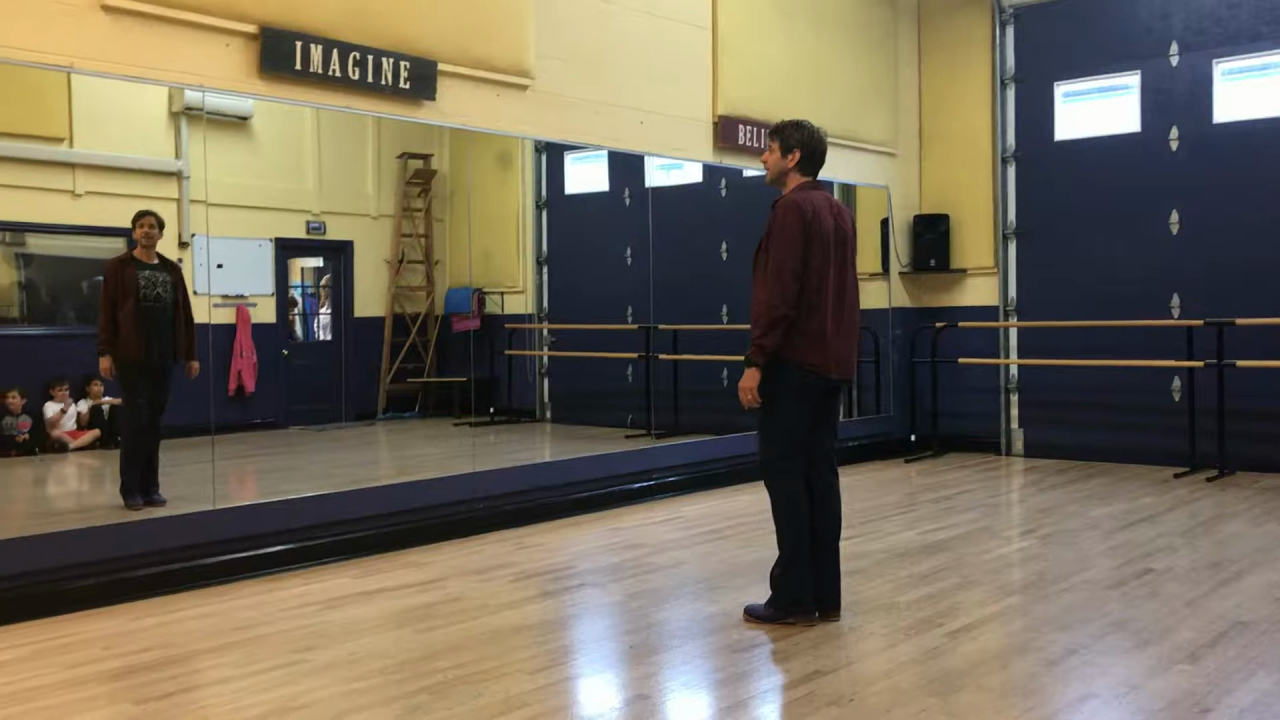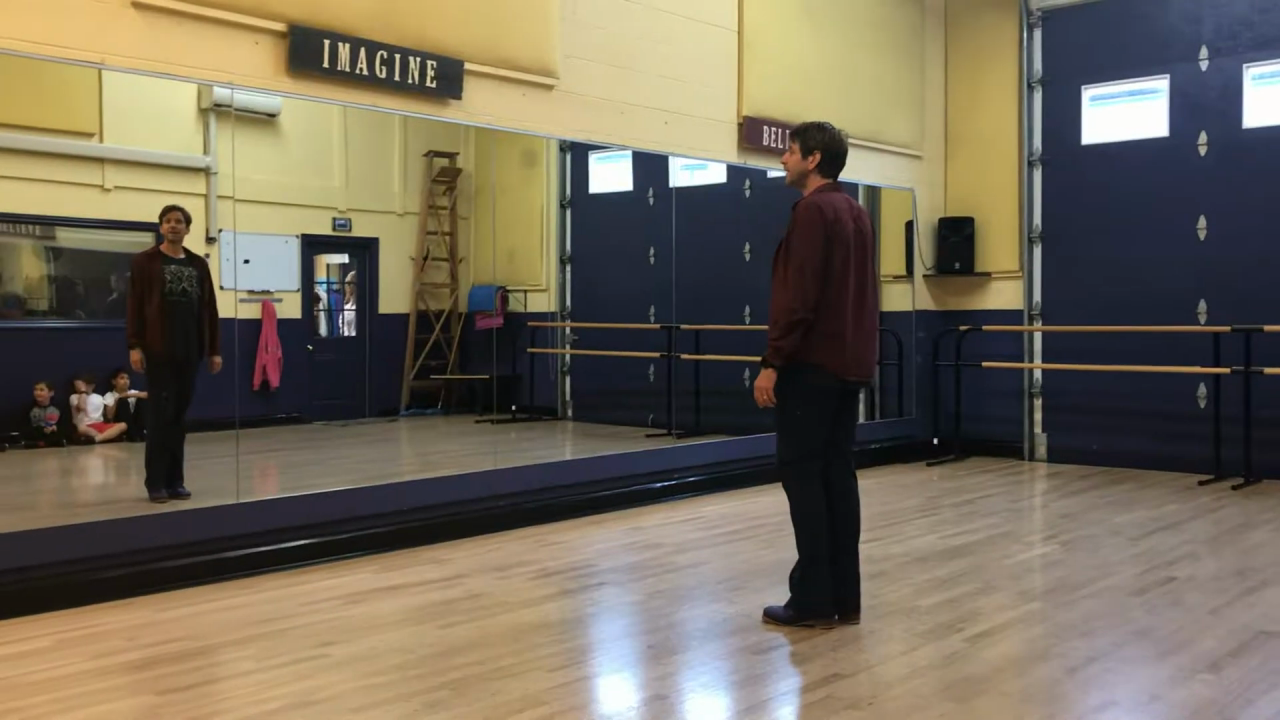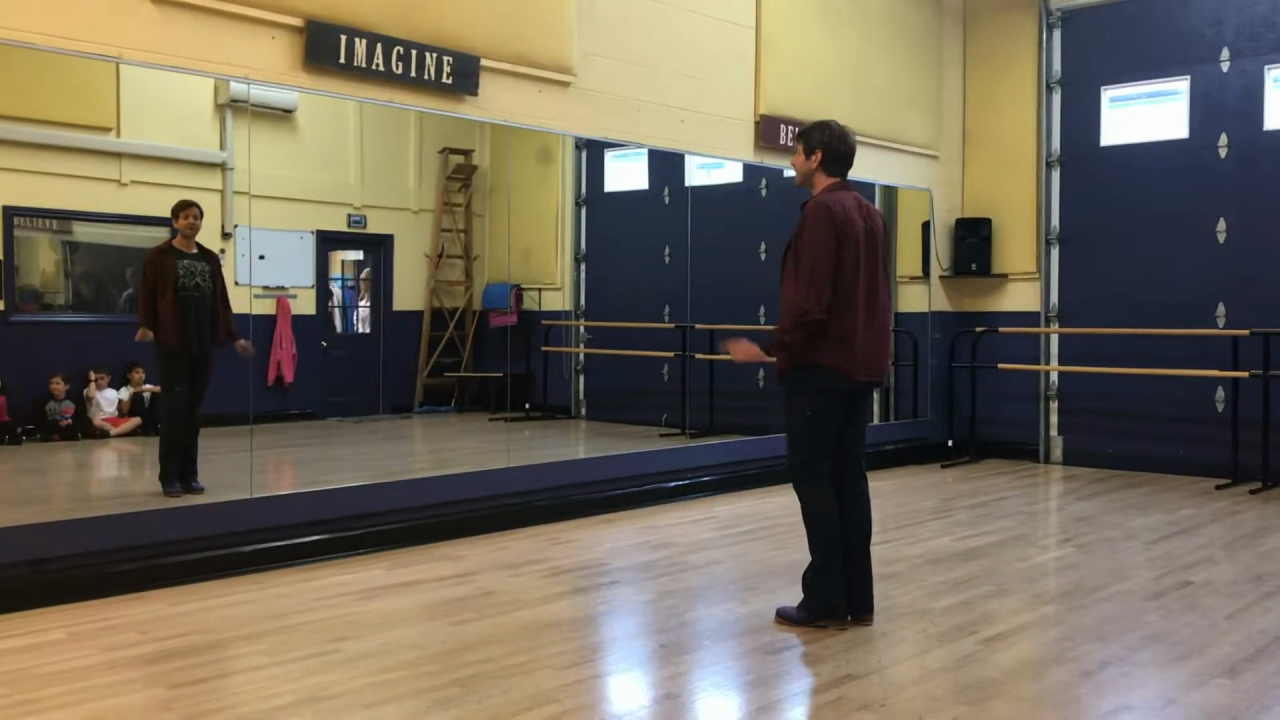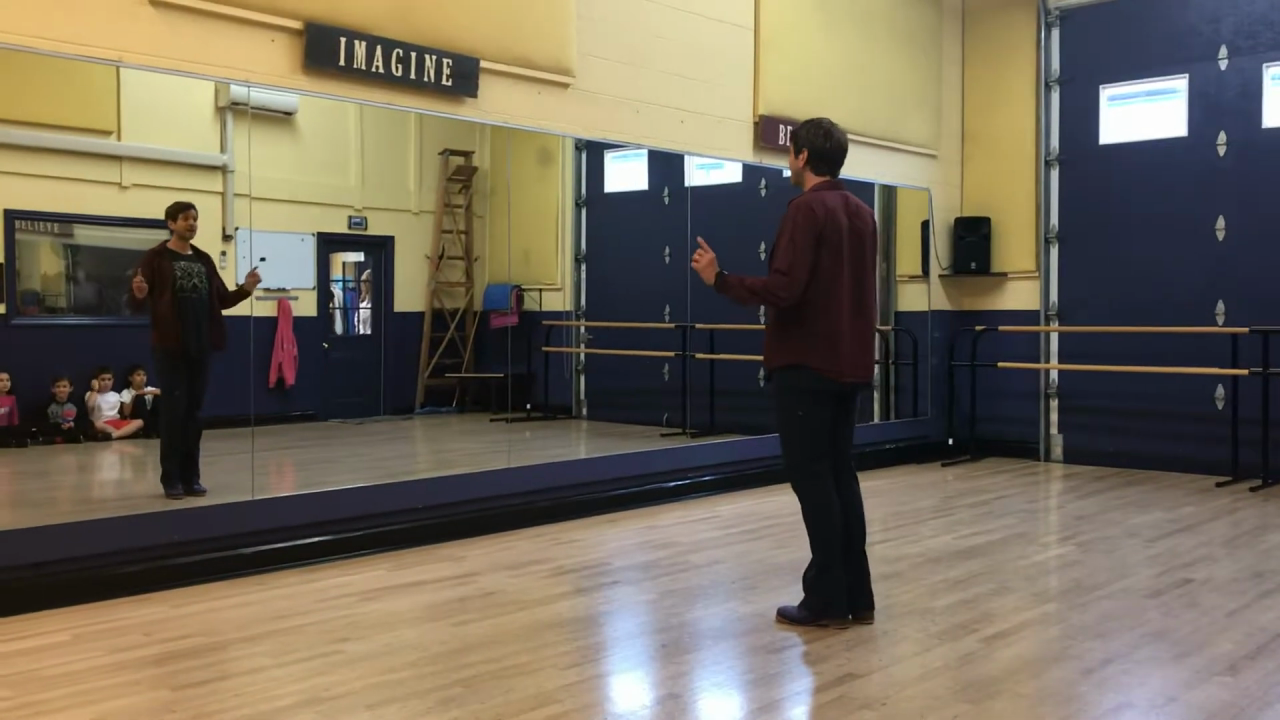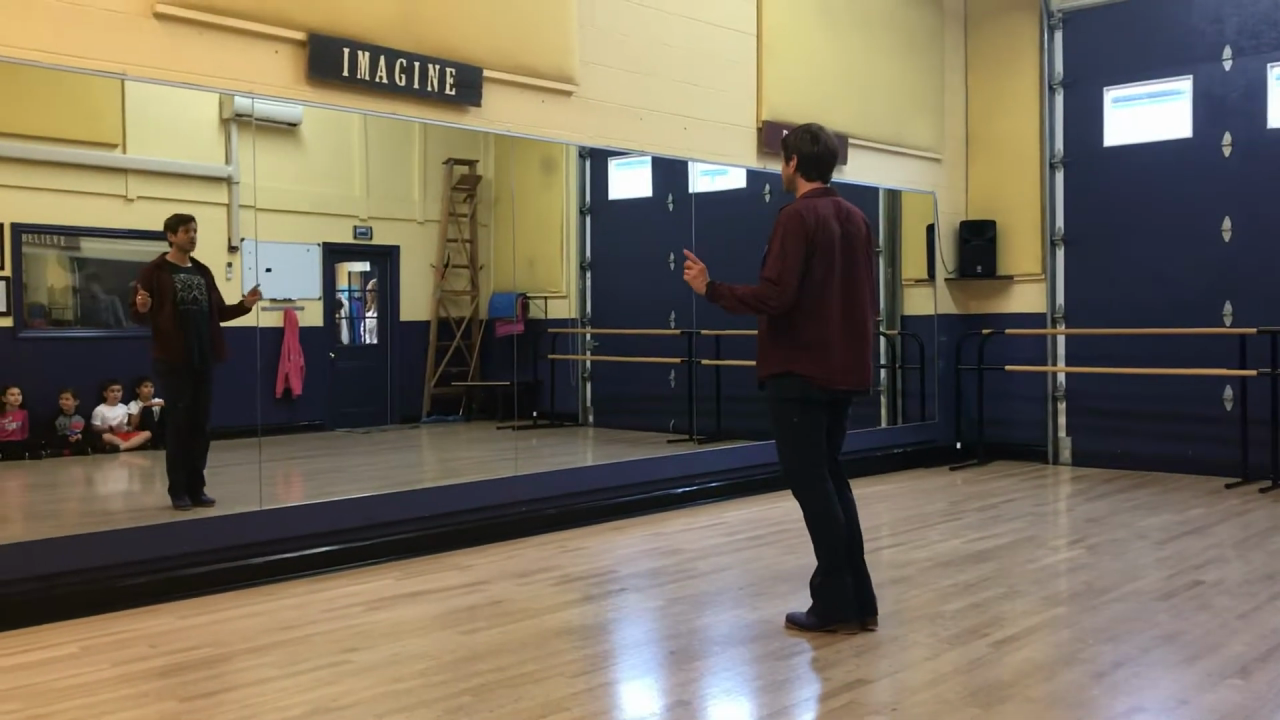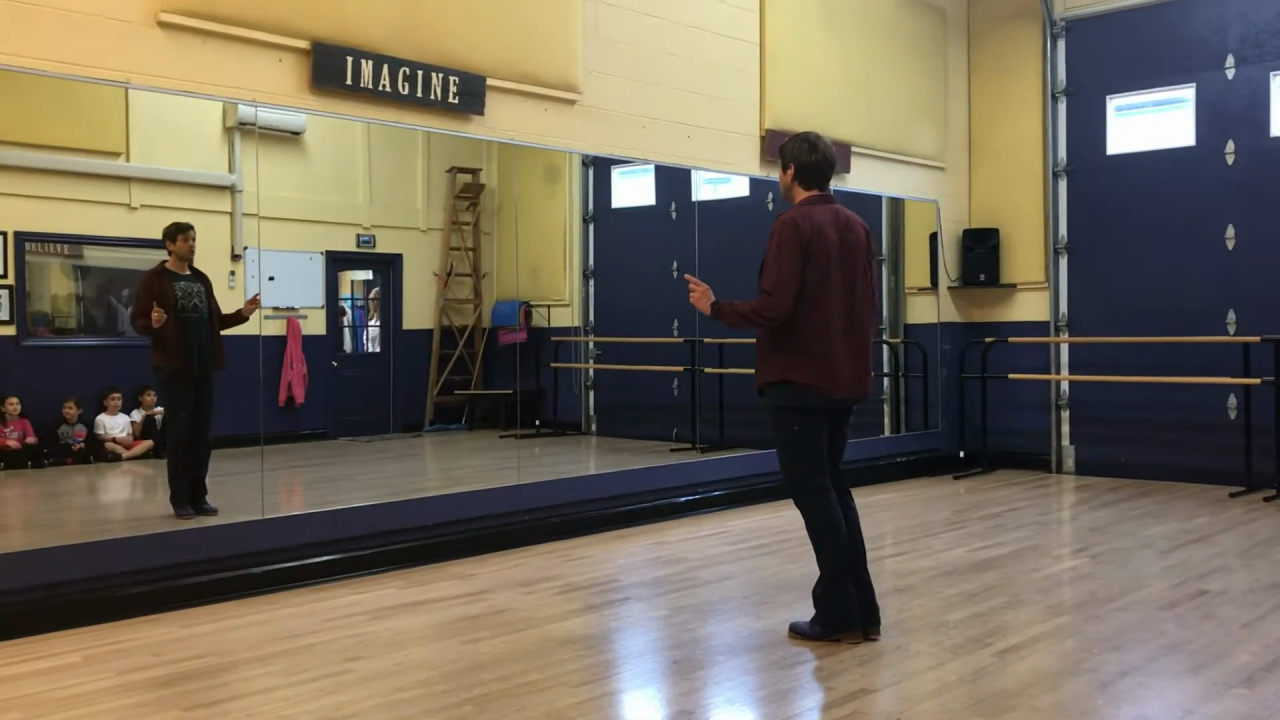
dt=0.5s
person 1, frame 1
left shoulder: (792, 208)
right shoulder: (839, 212)
left elbow: (779, 295)
left wrist: (755, 362)
left hip: (793, 364)
right hip: (831, 363)
left knee: (784, 473)
right knee: (820, 472)
left ankle: (794, 598)
right ankle: (825, 594)
person 1, frame 2
left shoulder: (812, 210)
right shoulder: (857, 214)
left elbow: (798, 297)
left wrist: (772, 363)
left hip: (812, 366)
right hip: (849, 365)
left knee: (802, 475)
right knee: (838, 475)
left ankle: (813, 600)
right ankle: (845, 597)
person 1, frame 3
left shoulder: (822, 210)
right shoulder: (870, 213)
left elbow: (812, 298)
left wrist: (769, 348)
left hip: (820, 365)
right hip: (861, 366)
left knee: (813, 476)
right knee: (848, 475)
left ankle: (826, 601)
right ankle: (857, 598)
person 1, frame 4
left shoulder: (807, 209)
right shoulder: (862, 214)
left elbow: (784, 287)
left wrist: (719, 279)
left hip: (806, 365)
right hip: (848, 364)
left knee: (810, 477)
right knee: (839, 474)
left ankle: (826, 599)
right ankle: (856, 596)
person 1, frame 5
left shoulder: (798, 216)
right shoulder: (856, 220)
left elbow: (775, 295)
left wrist: (710, 288)
left hip: (798, 372)
right hip: (843, 371)
left knee: (810, 483)
right knee: (830, 477)
left ankle: (835, 605)
right ankle: (858, 600)
person 1, frame 6
left shoulder: (794, 225)
right shoulder: (856, 227)
left elbow: (774, 307)
right elbow: (867, 305)
left wrist: (715, 308)
left hip: (798, 380)
right hip: (844, 379)
left knee: (811, 492)
right knee: (831, 487)
left ankle: (838, 615)
right ankle: (861, 610)
person 2, frame 1
left shoulder: (172, 270)
right shoulder: (118, 267)
left elbow: (184, 314)
right elbow: (107, 313)
left wrist: (191, 354)
right wrist: (105, 352)
left hip: (164, 357)
right hip: (132, 357)
left knee: (154, 422)
right knee: (135, 421)
left ankle: (150, 487)
right ankle: (131, 489)
person 2, frame 2
left shoulder: (198, 265)
right shoulder: (145, 262)
left elbow: (209, 310)
right elbow: (135, 307)
left wrist: (214, 350)
right wrist: (135, 345)
left hip: (190, 351)
right hip: (158, 351)
left knee: (179, 415)
right knee: (160, 415)
left ankle: (175, 480)
right ankle: (156, 482)
person 2, frame 3
left shoulder: (210, 259)
right shoulder: (159, 256)
left elbow: (221, 302)
right elbow: (146, 298)
left wrist: (234, 337)
right wrist: (146, 327)
left hip: (203, 345)
right hip: (172, 345)
left knee: (193, 410)
right knee: (174, 409)
left ankle: (188, 474)
right ankle: (169, 476)
person 2, frame 4
left shoulder: (204, 260)
right shoulder: (155, 258)
left elbow: (221, 300)
right elbow: (139, 303)
left wrist: (245, 289)
right wrist: (139, 294)
left hip: (201, 346)
right hip: (171, 347)
left knee: (194, 411)
right knee: (175, 410)
left ankle: (191, 477)
right ankle: (171, 478)
person 2, frame 5
left shoulder: (203, 272)
right shoulder: (155, 271)
left elbow: (218, 313)
right elbow: (140, 316)
left wrist: (244, 305)
right wrist: (142, 309)
left hip: (203, 358)
right hip: (173, 360)
left knee: (200, 423)
right knee: (178, 423)
left ankle: (196, 487)
right ankle: (178, 490)
person 2, frame 6
left shoulder: (201, 280)
right shoulder: (154, 280)
left elbow: (215, 321)
right elbow: (137, 321)
left wrist: (242, 314)
right wrist: (153, 324)
left hip: (204, 367)
right hip: (173, 369)
left knee: (201, 433)
right knee: (179, 432)
left ankle: (198, 496)
right ankle: (180, 499)
